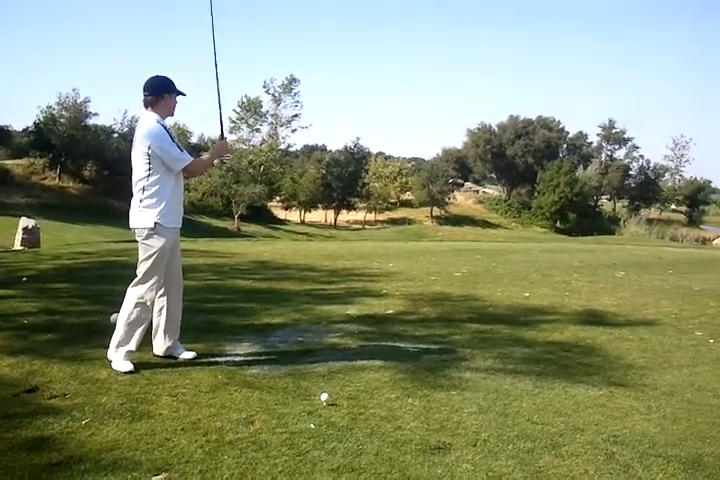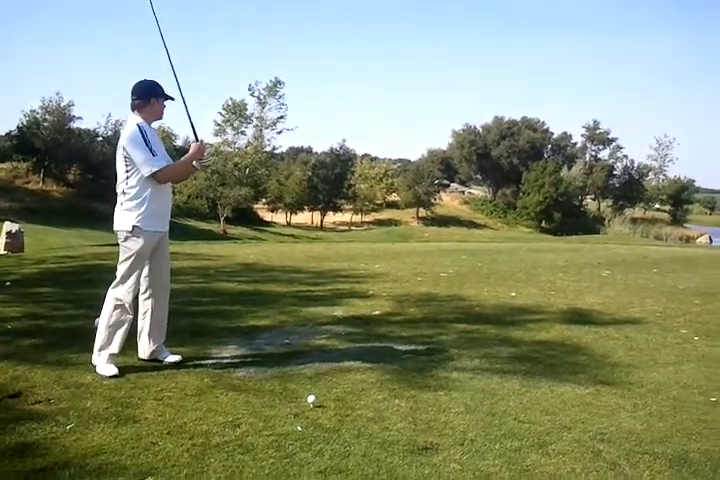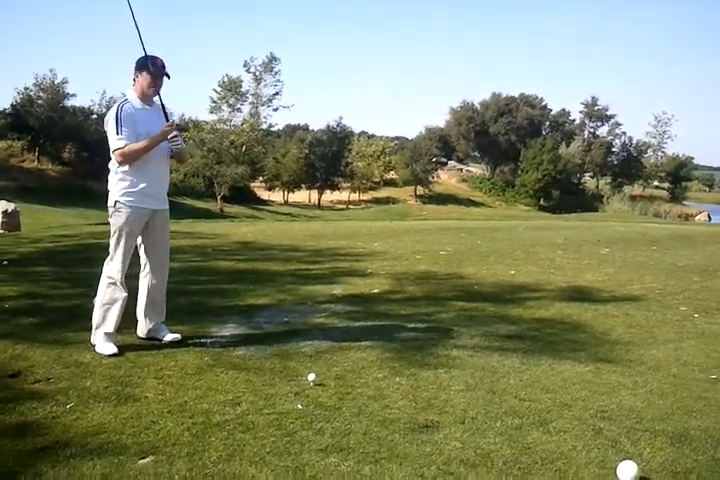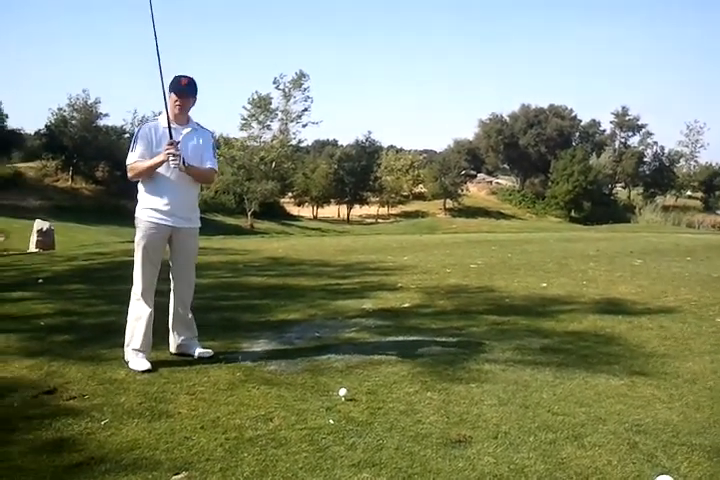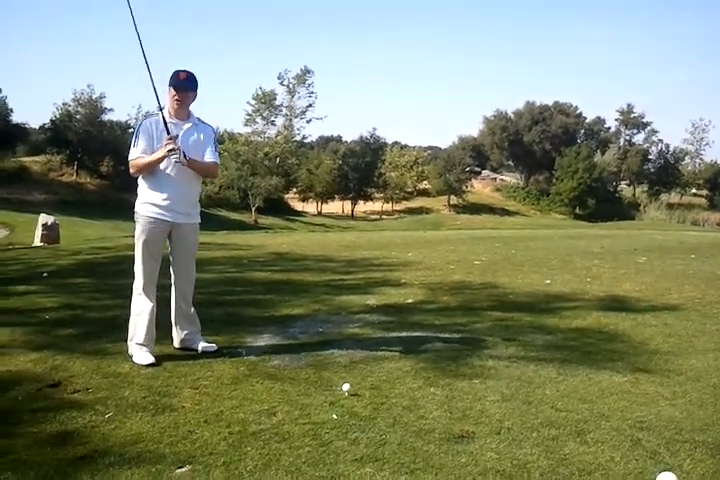
dt=0.4s
person 1, frame 1
left shoulder: (152, 128)
right shoulder: (156, 130)
left elbow: (181, 170)
right elbow: (190, 169)
left wrist: (210, 159)
right wrist: (215, 153)
left hip: (166, 221)
right hip: (155, 222)
left knee: (171, 284)
right knee: (146, 286)
left ankle: (166, 342)
right ankle: (119, 350)
person 1, frame 2
left shoulder: (148, 134)
right shoulder: (136, 133)
left elbow: (170, 177)
right elbow: (161, 176)
left wrist: (193, 165)
right wrist: (190, 156)
left hip: (157, 225)
right hip: (138, 225)
left knee: (158, 287)
right knee: (125, 290)
left ankle: (152, 346)
right ankle: (103, 355)
person 1, frame 3
left shoulder: (161, 114)
right shoulder: (122, 110)
right elbow: (122, 155)
left wrist: (175, 144)
right wrist: (156, 139)
left hip: (159, 202)
right hip: (128, 201)
left knee: (157, 266)
right knee: (117, 269)
left ankle: (151, 324)
right ankle: (102, 333)
person 1, frame 4
left shoulder: (204, 136)
right shoulder: (149, 129)
left elbow: (210, 177)
right elbow: (132, 171)
left wrist: (185, 166)
right wrist: (161, 158)
left hip: (187, 220)
right hip: (152, 217)
left knee: (184, 284)
right knee: (144, 285)
left ankle: (183, 340)
right ankle: (136, 349)
person 1, frame 5
left shoulder: (205, 130)
right shoulder: (149, 124)
left elbow: (213, 170)
right elbow: (134, 168)
left wrist: (187, 160)
right wrist: (161, 154)
left hip: (188, 215)
right hip: (152, 212)
left knee: (185, 279)
right knee: (145, 280)
left ankle: (186, 335)
right ankle: (139, 344)
